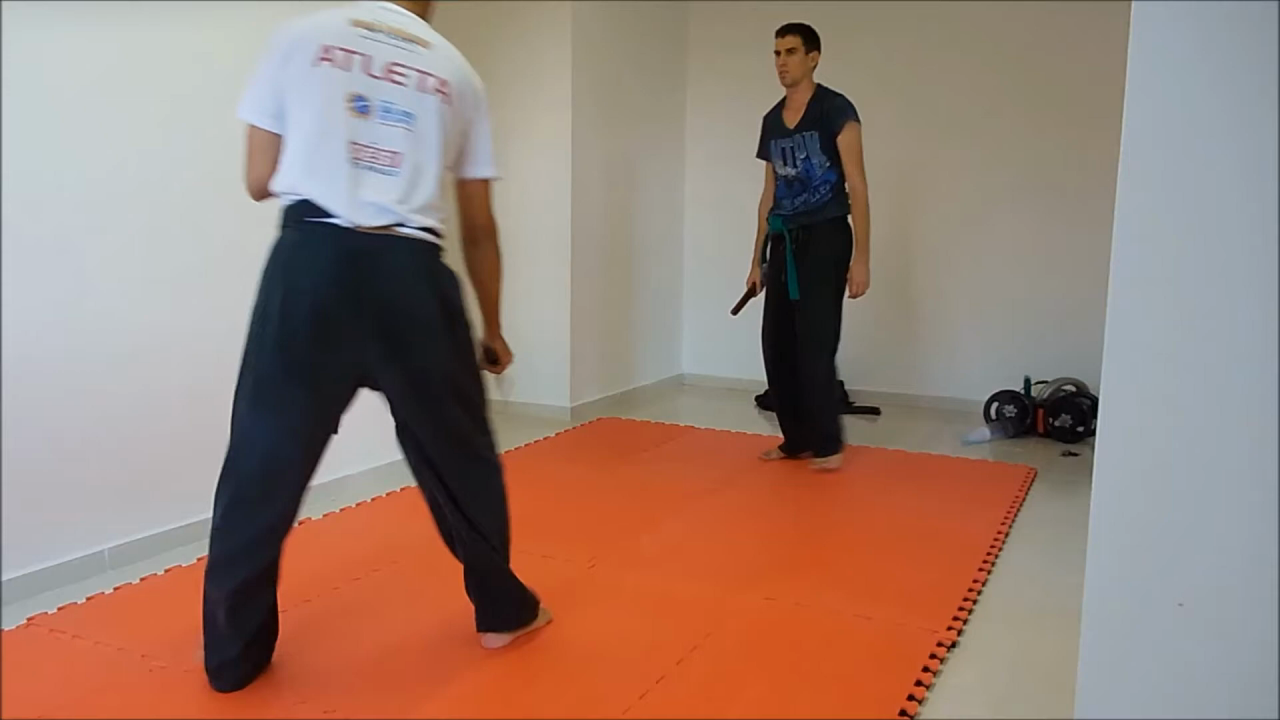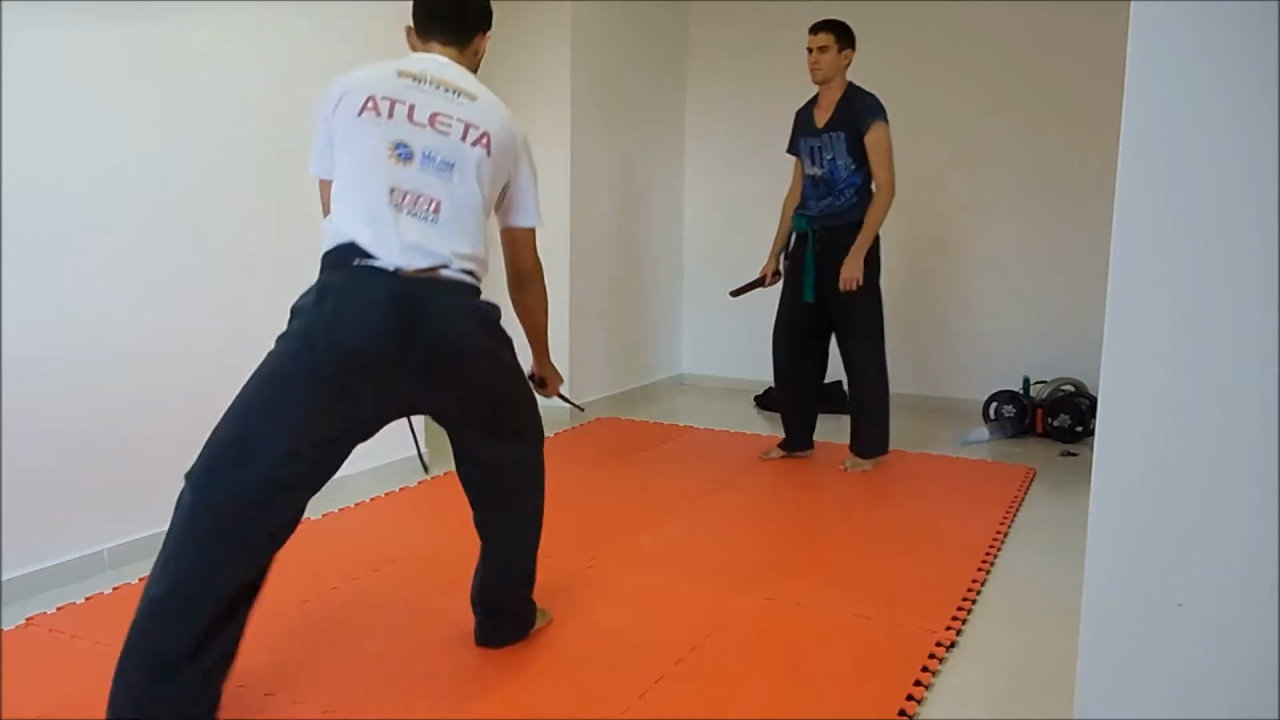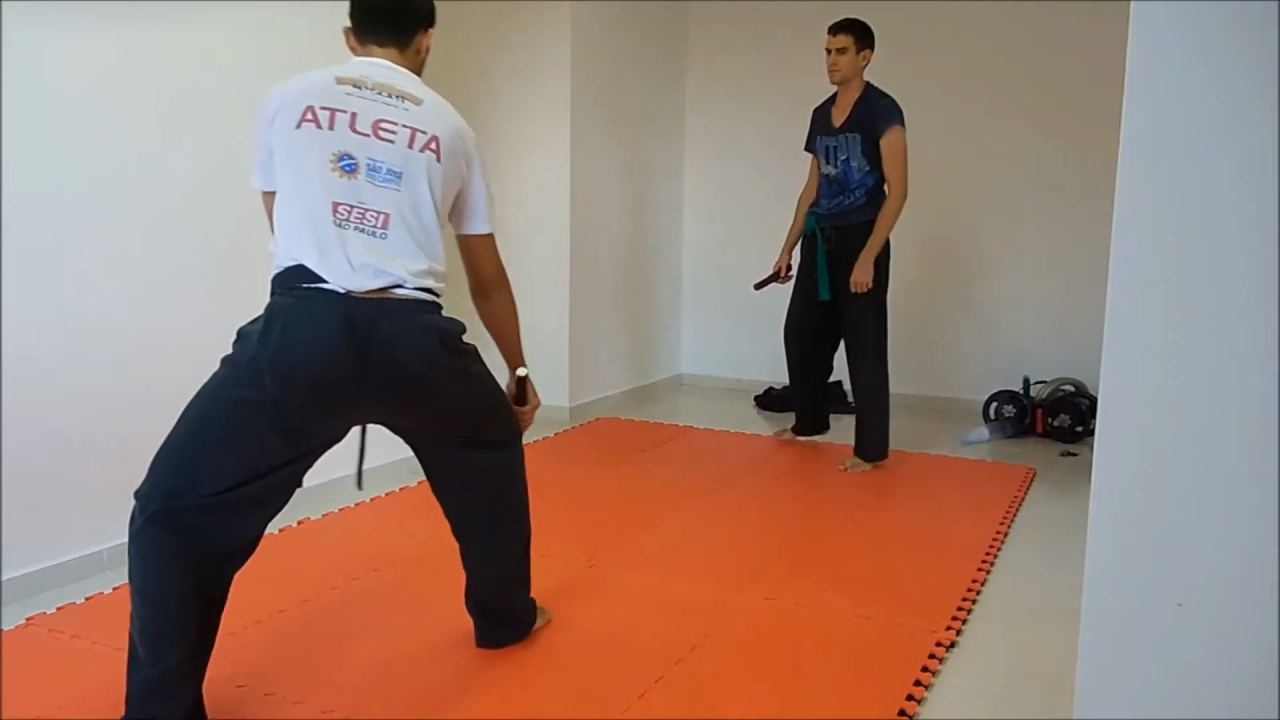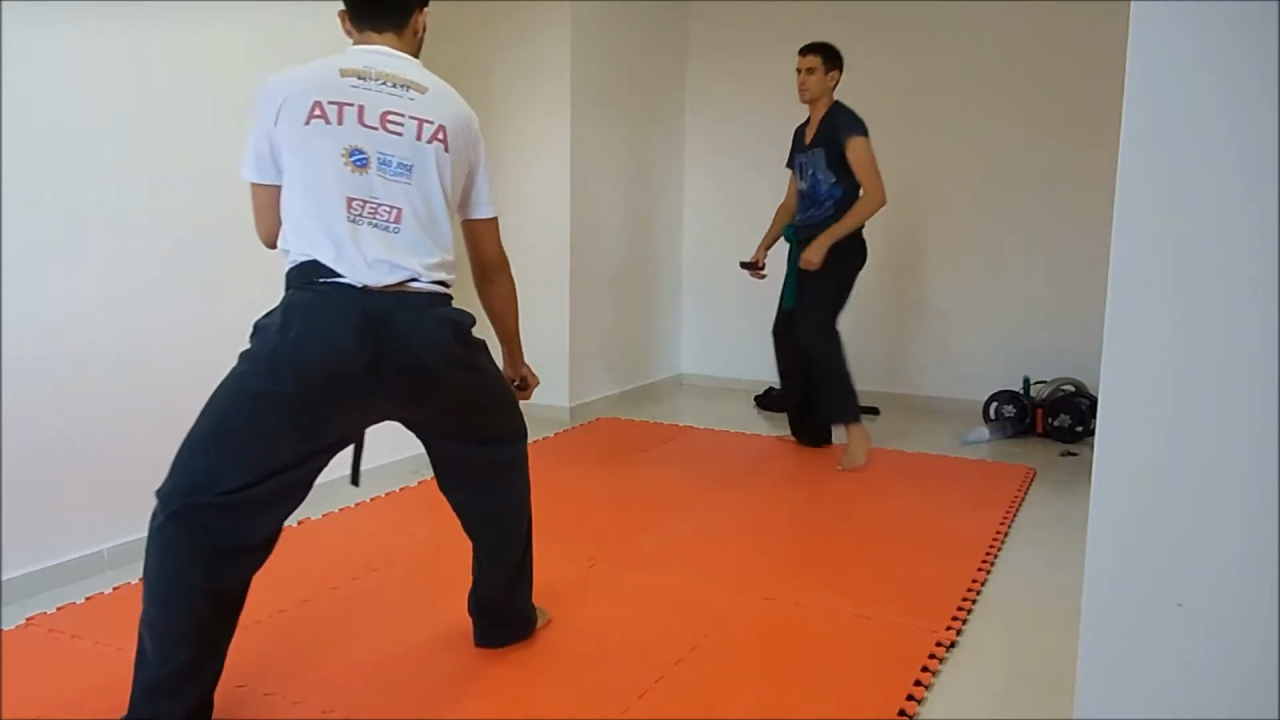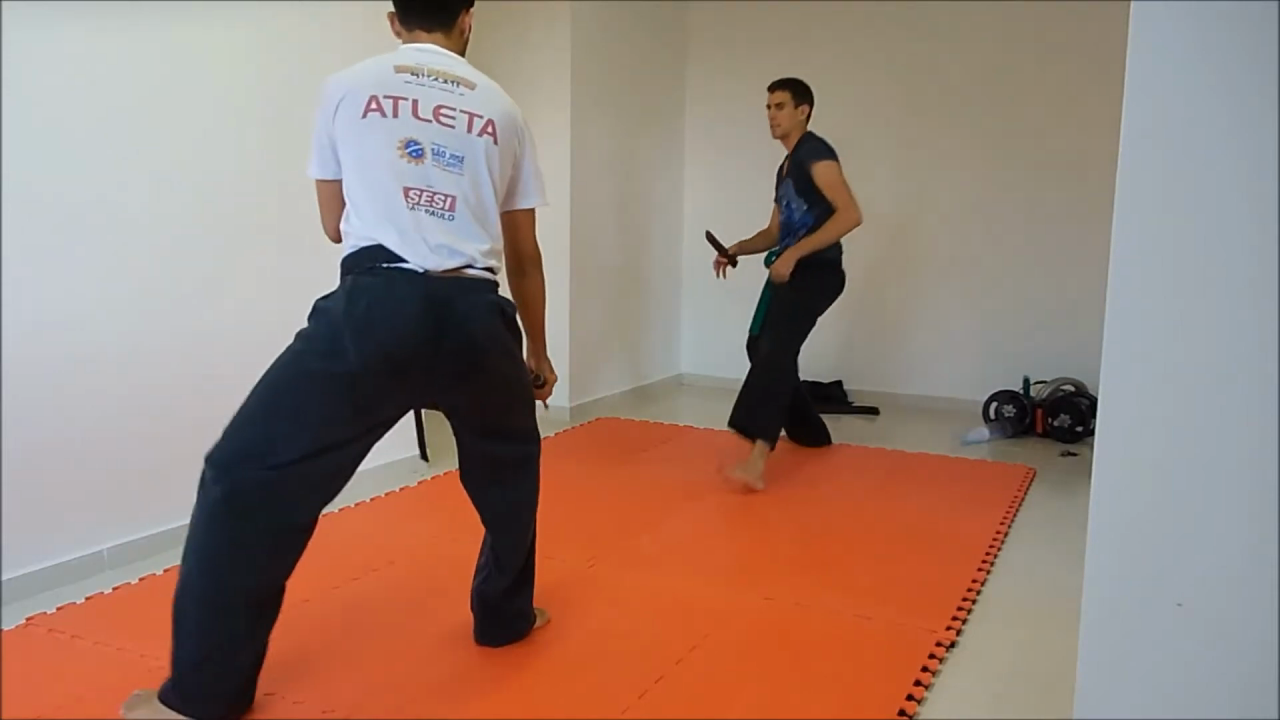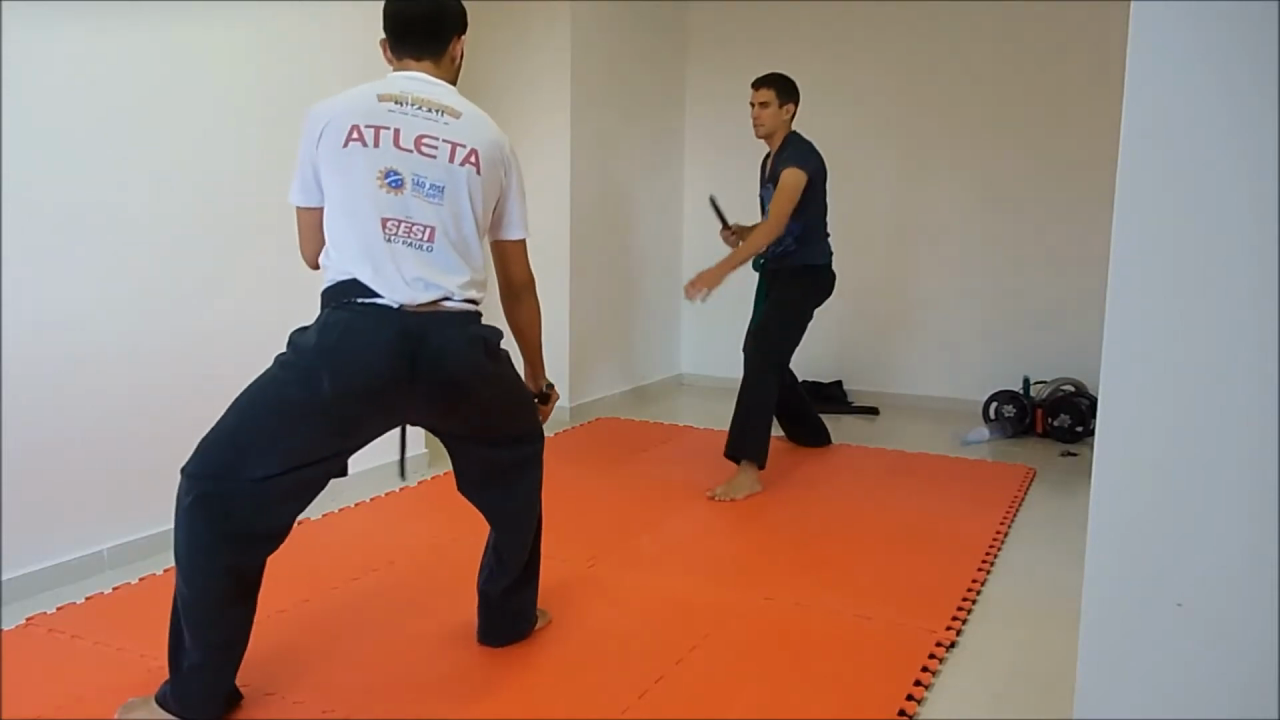
dt=0.4s
person 1, frame 1
right shoulder: (456, 71)
left elbow: (260, 180)
right elbow: (480, 226)
right wrist: (493, 328)
left hip: (310, 265)
right hip: (409, 275)
left knee: (265, 459)
right knee: (459, 449)
left ankle: (236, 653)
right ankle: (502, 610)
person 1, frame 2
left shoulder: (355, 89)
right shoulder: (501, 123)
right elbow: (525, 270)
right wrist: (541, 360)
left hip: (351, 309)
right hip: (449, 320)
left knee: (235, 487)
right knee: (511, 454)
right ankle: (507, 614)
person 1, frame 3
left shoulder: (288, 99)
right shoulder: (449, 126)
right elbow: (488, 279)
right wrist: (518, 377)
left hip: (304, 331)
right hip: (410, 337)
left knee: (176, 509)
right knee: (491, 454)
right ankle: (505, 615)
person 1, frame 4
left shoulder: (290, 89)
right shoulder: (453, 110)
left elbow: (270, 231)
right elbow: (490, 263)
right wrist: (514, 359)
left hip: (318, 325)
right hip: (423, 331)
left knee: (199, 507)
right knee: (495, 454)
right ankle: (504, 616)
person 1, frame 5
left shoulder: (349, 87)
right shoulder: (500, 108)
right elbow: (524, 256)
right wrist: (537, 354)
left hip: (374, 309)
right hip: (470, 316)
left knee: (249, 477)
right knee: (509, 457)
right ankle: (505, 614)
person 1, frame 6
left shoulder: (332, 115)
right shoulder: (487, 135)
left elbow: (314, 251)
right elbow: (517, 283)
right wrist: (536, 378)
left hip: (353, 341)
right hip: (452, 347)
left knee: (218, 488)
right knee: (515, 454)
right ankle: (508, 615)
person 2, frame 1
left shoulder: (836, 110)
right shoulder: (771, 120)
left elbow: (857, 187)
left wrist: (861, 257)
right wrist: (758, 258)
left hip: (824, 239)
right hip: (783, 243)
left knee: (814, 342)
right knee: (778, 344)
left ankle: (827, 445)
right ankle: (797, 440)
person 2, frame 2
left shoulder: (865, 109)
right shoulder: (803, 116)
left elbow: (884, 187)
left wrist: (858, 253)
right wrist: (776, 252)
left hip: (849, 241)
right hip: (808, 243)
left knee: (860, 347)
right knee: (791, 341)
left ankle: (868, 447)
right ankle: (797, 439)
person 2, frame 3
left shoulder: (882, 111)
right shoulder: (821, 114)
left elbow: (897, 191)
left wrist: (868, 257)
right wrist: (788, 247)
left hip: (859, 240)
right hip: (820, 240)
left knee: (864, 346)
right knee: (802, 333)
left ankle: (870, 449)
right ankle: (810, 421)
person 2, frame 4
left shoulder: (846, 125)
right shoulder: (801, 133)
left elbow: (875, 196)
left wrist: (826, 240)
right wrist: (764, 246)
left hip: (837, 246)
right hip: (807, 247)
left knee: (813, 330)
right knee: (788, 333)
left ankle: (853, 427)
right ankle: (810, 429)
person 2, frame 5
left shoulder: (816, 153)
right shoulder: (786, 166)
left elbow: (850, 215)
left wrist: (793, 254)
right wrist: (740, 247)
left hip: (817, 269)
right hip: (796, 269)
left knee: (775, 342)
right knee: (762, 346)
left ankle: (759, 455)
right ankle: (809, 432)
person 2, frame 6
left shoulder: (799, 156)
right shoulder: (769, 162)
left elbow: (776, 225)
left wrist: (721, 269)
right wrist: (739, 235)
left hip: (806, 273)
right hip: (780, 272)
left knee: (761, 353)
right knee: (765, 355)
left ankle: (749, 471)
right ankle: (810, 432)
